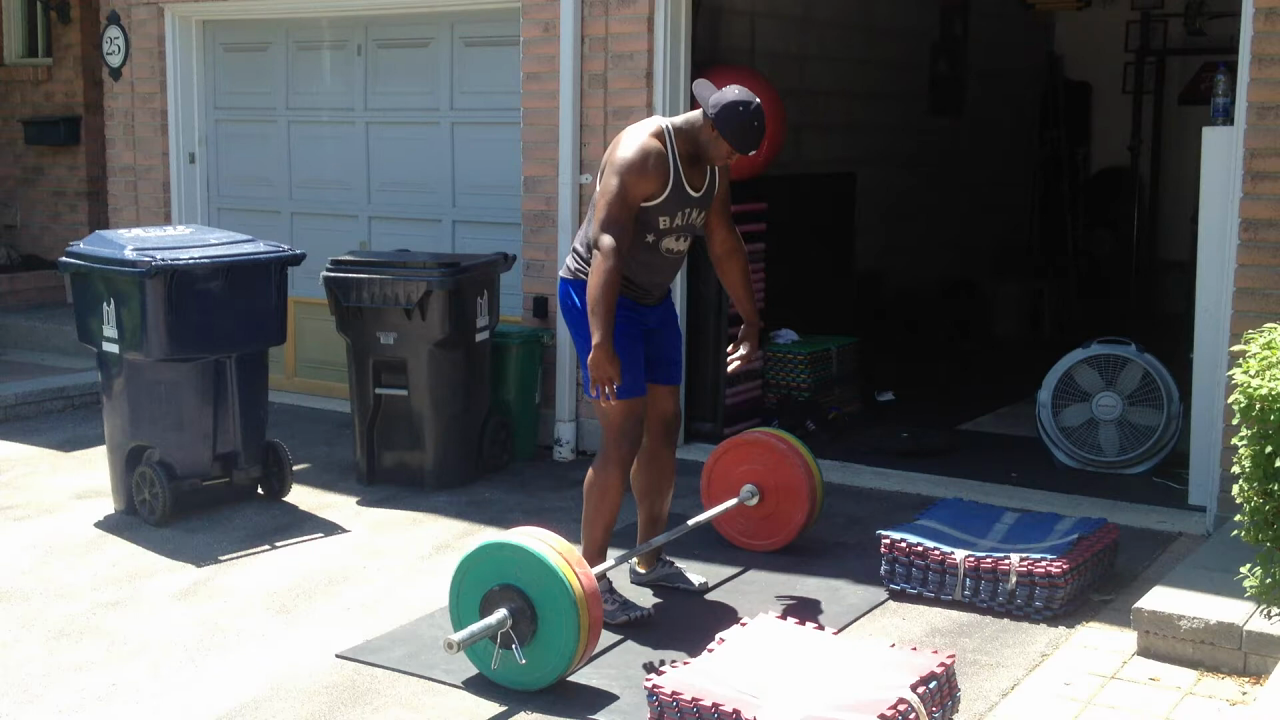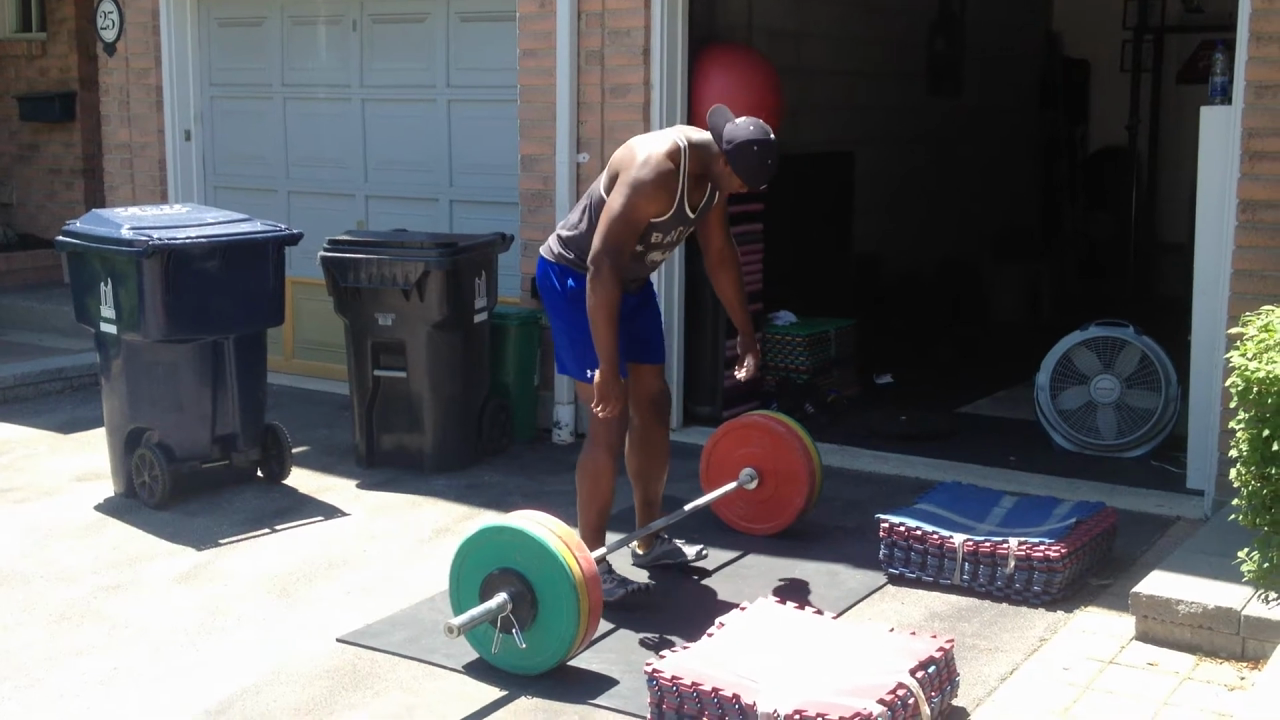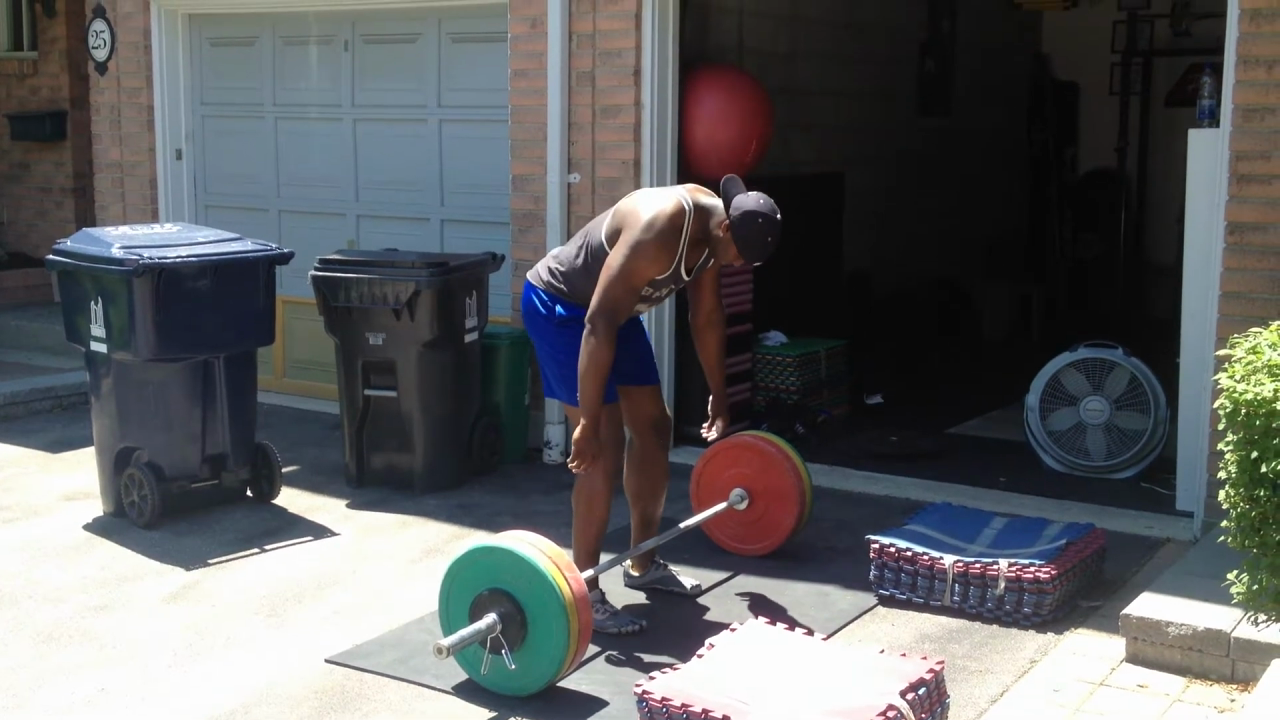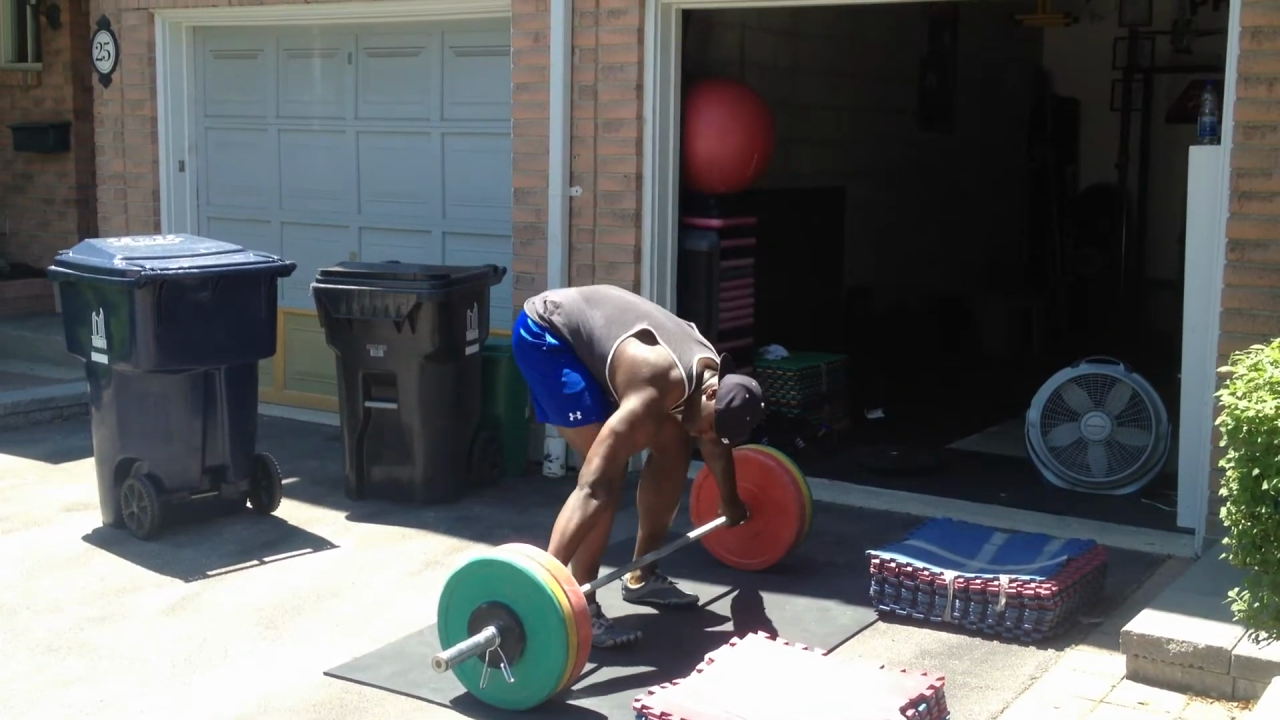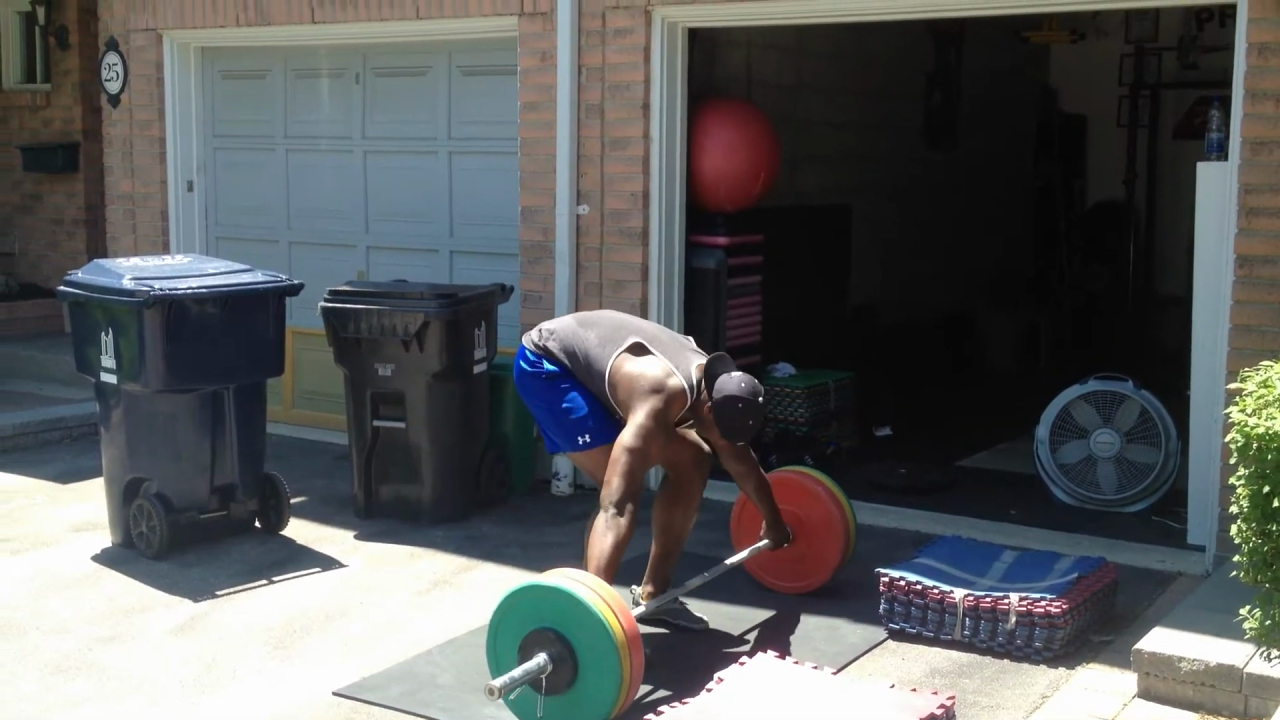
dt=1s
person 1, frame 1
left shoulder: (713, 166)
right shoulder: (640, 153)
left elbow: (725, 246)
right elbow: (607, 248)
left wrist: (750, 325)
right wrist: (599, 342)
left hip: (653, 299)
right hip: (599, 295)
left knee: (664, 427)
right knee: (623, 438)
left ankle: (649, 559)
right ankle: (591, 580)
person 1, frame 2
left shoulder: (713, 171)
right shoulder: (653, 170)
left elbow: (719, 254)
right elbow: (601, 267)
left wrist: (745, 332)
right wrist: (606, 368)
left hip: (631, 281)
right hip: (576, 278)
left knee: (654, 405)
right knee: (612, 420)
left ankle: (649, 540)
right ankle: (591, 565)
person 1, frame 3
left shoulder: (713, 230)
right shoulder: (657, 229)
left elbow: (707, 315)
right elbow: (599, 325)
left wrist: (718, 393)
right wrist: (588, 423)
left hip: (614, 308)
right hip: (560, 305)
left knee: (653, 429)
right knee: (605, 450)
left ankle: (643, 563)
right ankle: (584, 593)
person 1, frame 4
left shoulder: (715, 373)
right shoulder: (656, 392)
left elbow: (717, 448)
right elbow: (593, 487)
left wrist: (731, 504)
left hip: (587, 329)
right hip: (546, 333)
left knee: (675, 445)
right knee: (608, 471)
left ankle: (641, 577)
person 1, frame 5
left shoulder: (718, 385)
right shoulder: (660, 401)
left elbow: (743, 464)
right elbow: (616, 503)
left wrist: (773, 522)
left hip: (592, 360)
right hip: (546, 364)
left knee: (693, 461)
right knee: (626, 489)
left ankle: (652, 594)
